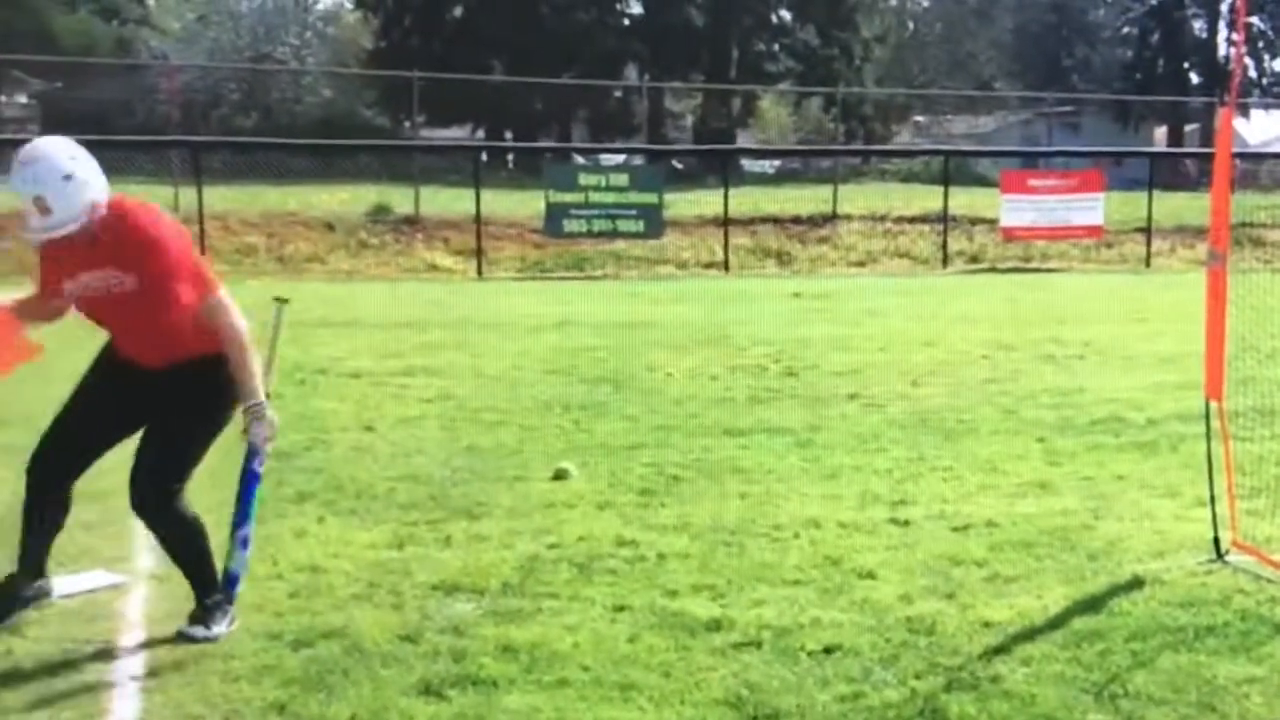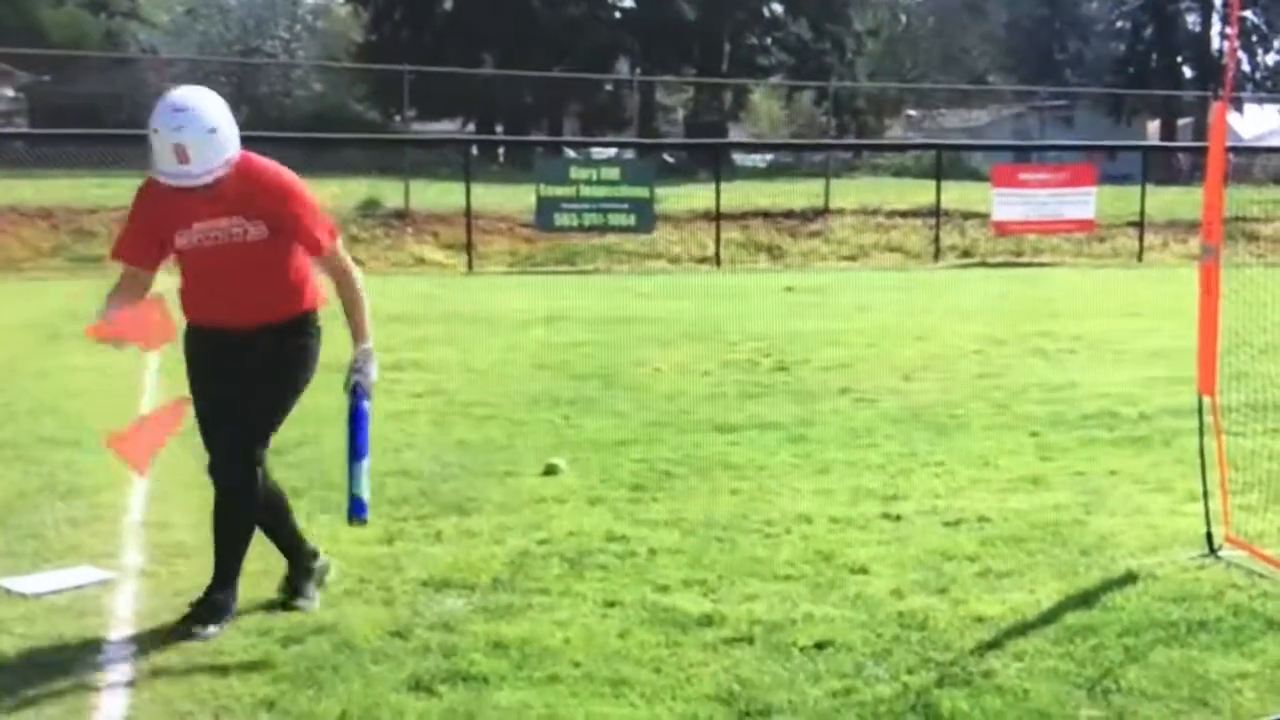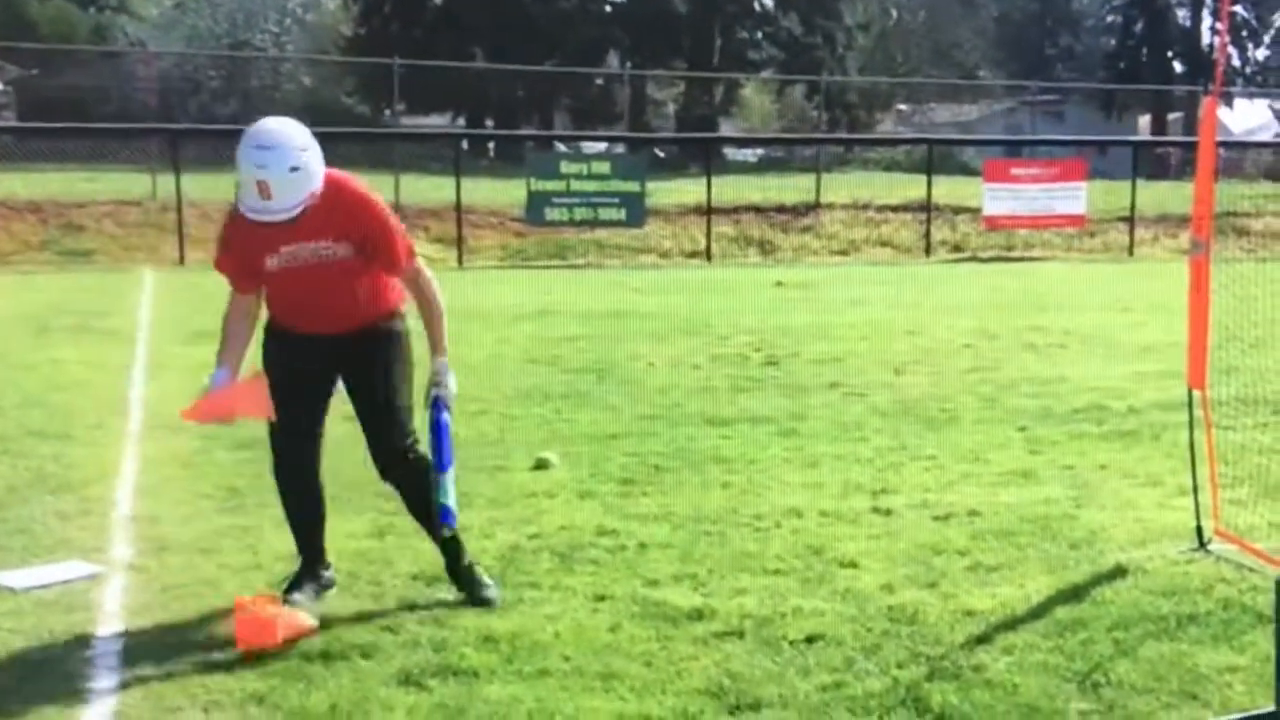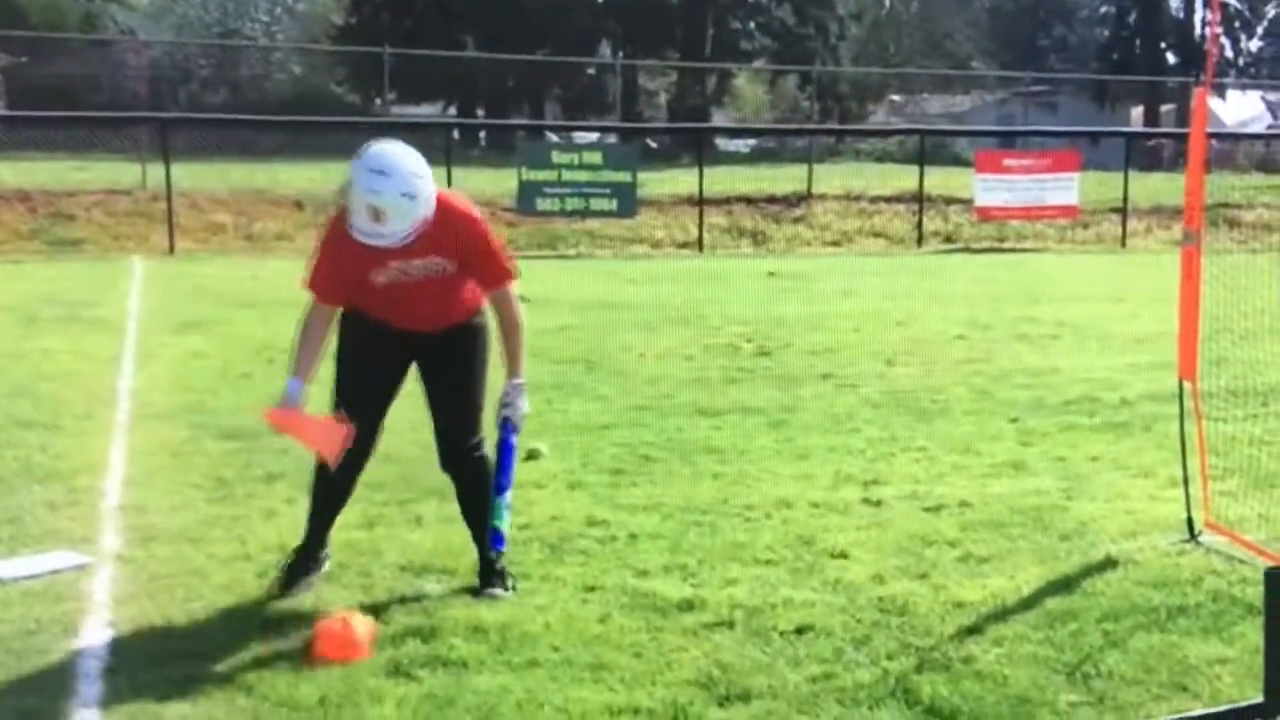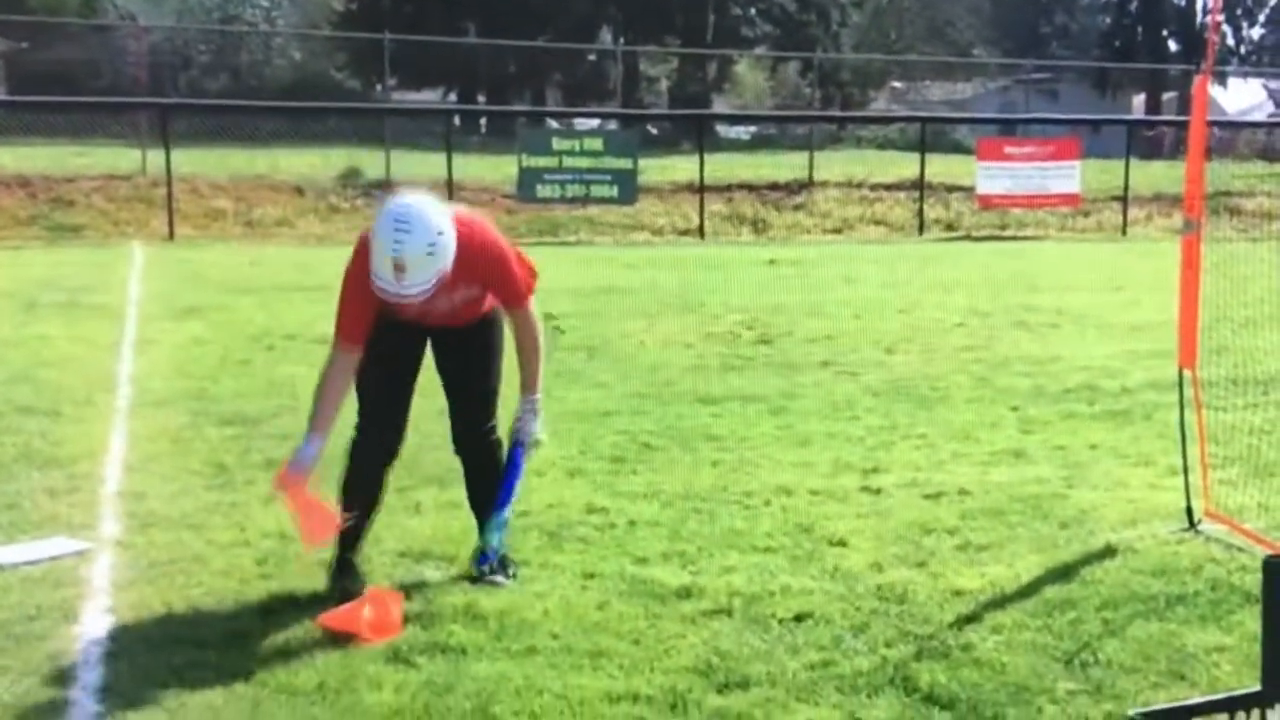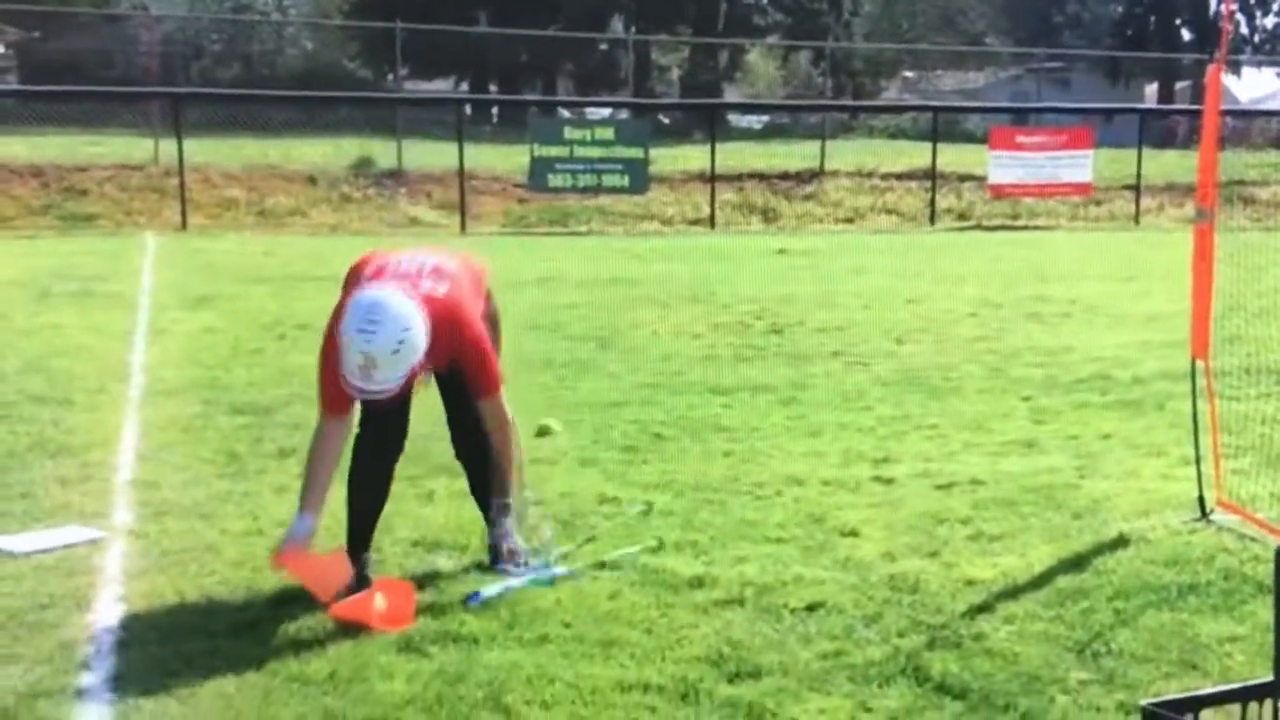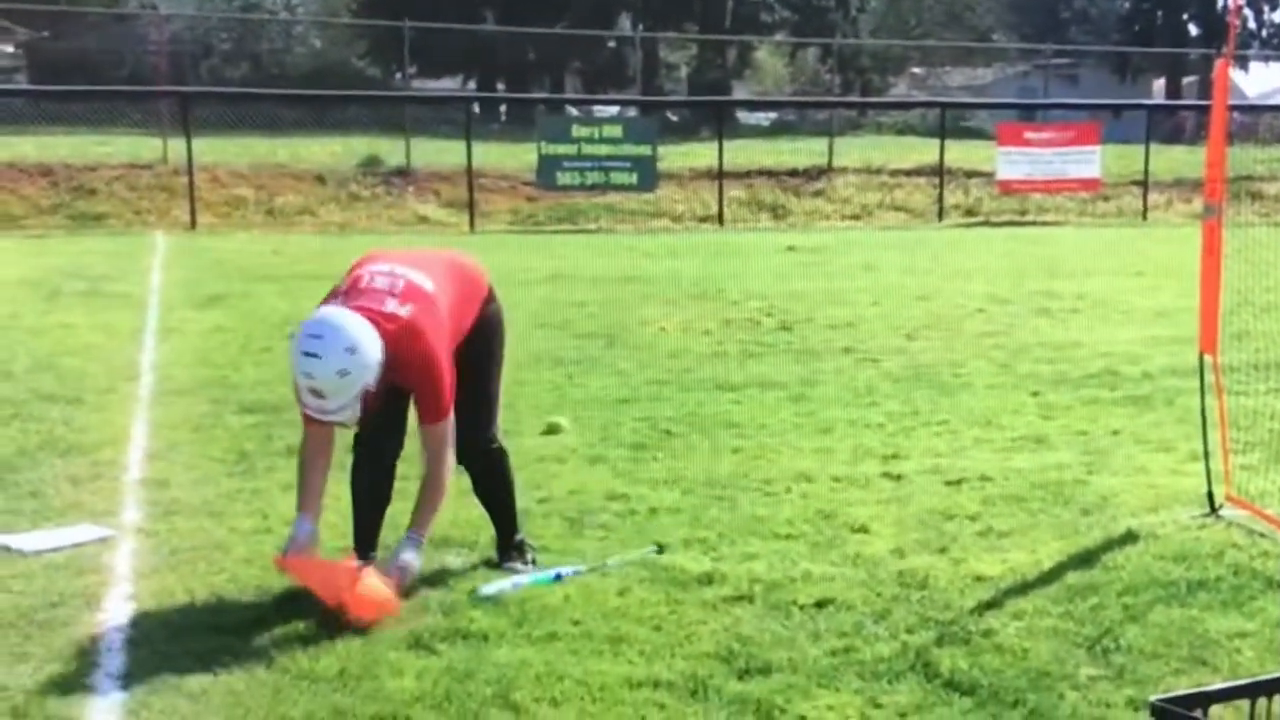
dt=0.3s
person 1, frame 1
left shoulder: (148, 233)
right shoulder: (57, 244)
left elbow: (222, 315)
right elbow: (52, 303)
left wrist: (255, 405)
left hip: (203, 371)
right hip: (132, 362)
left knee: (154, 493)
right knee: (49, 464)
left ankle: (215, 600)
person 1, frame 2
left shoulder: (269, 186)
right shoulder: (158, 196)
left elbow: (338, 262)
right elbow: (134, 275)
left wrist: (363, 349)
right wrist: (113, 318)
left hip: (283, 333)
right hip: (211, 337)
left knee: (235, 457)
right knee: (231, 460)
left ankle: (223, 593)
right ankle: (305, 561)
person 1, frame 3
left shoulder: (355, 204)
right shoulder: (245, 222)
left elbow: (418, 278)
right elbow: (243, 298)
left wrist: (441, 363)
right wrist: (224, 373)
left hip: (373, 331)
right hip: (297, 340)
left knee: (396, 451)
right knee: (291, 458)
left ankle: (458, 562)
right ankle: (313, 567)
person 1, frame 4
left shoulder: (461, 221)
right shoulder: (348, 229)
left elbow: (506, 301)
right elbow: (322, 310)
left wrist: (516, 384)
right wrist: (296, 386)
left hip: (453, 328)
right hip: (373, 325)
left knee: (463, 448)
right knee: (347, 439)
left ankle: (491, 560)
right ankle: (310, 553)
person 1, frame 5
left shoulder: (481, 244)
right shoulder: (370, 260)
left elbow: (524, 318)
right elbow: (345, 355)
left wrist: (531, 404)
right wrist: (312, 445)
left hip: (470, 319)
right hip: (392, 318)
left knee: (477, 430)
right knee: (377, 433)
left ankle: (493, 550)
right ankle: (345, 558)
person 1, frame 6
left shoulder: (460, 322)
right shoulder: (346, 333)
left elbow: (497, 417)
right elbow: (332, 430)
left wrist: (504, 510)
right wrist: (305, 521)
left knee: (478, 436)
right knee: (378, 440)
left ankle: (504, 544)
right ankle: (356, 558)
person 1, frame 7
left shoulder: (421, 347)
right shoulder: (321, 350)
left elbow: (440, 457)
right elbow: (316, 439)
left wrist: (412, 544)
right wrist: (304, 526)
left knee: (477, 440)
right knee: (376, 443)
left ankle: (511, 543)
right ankle: (364, 555)
